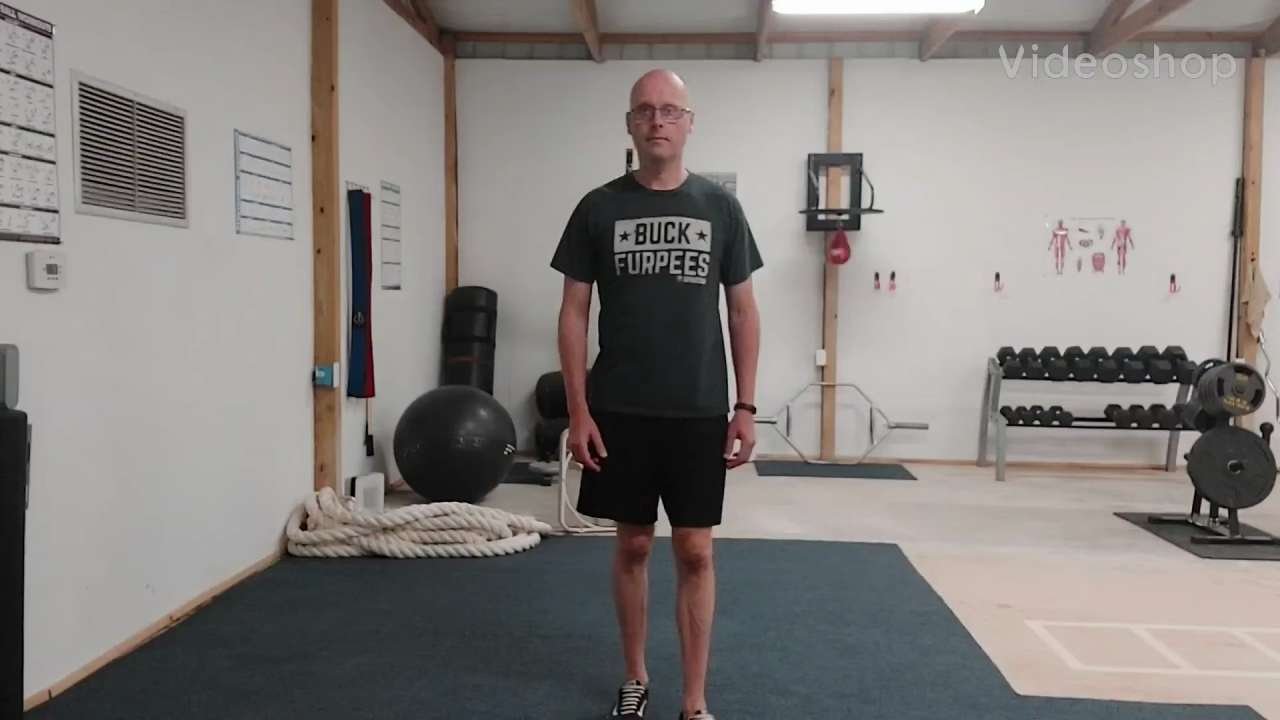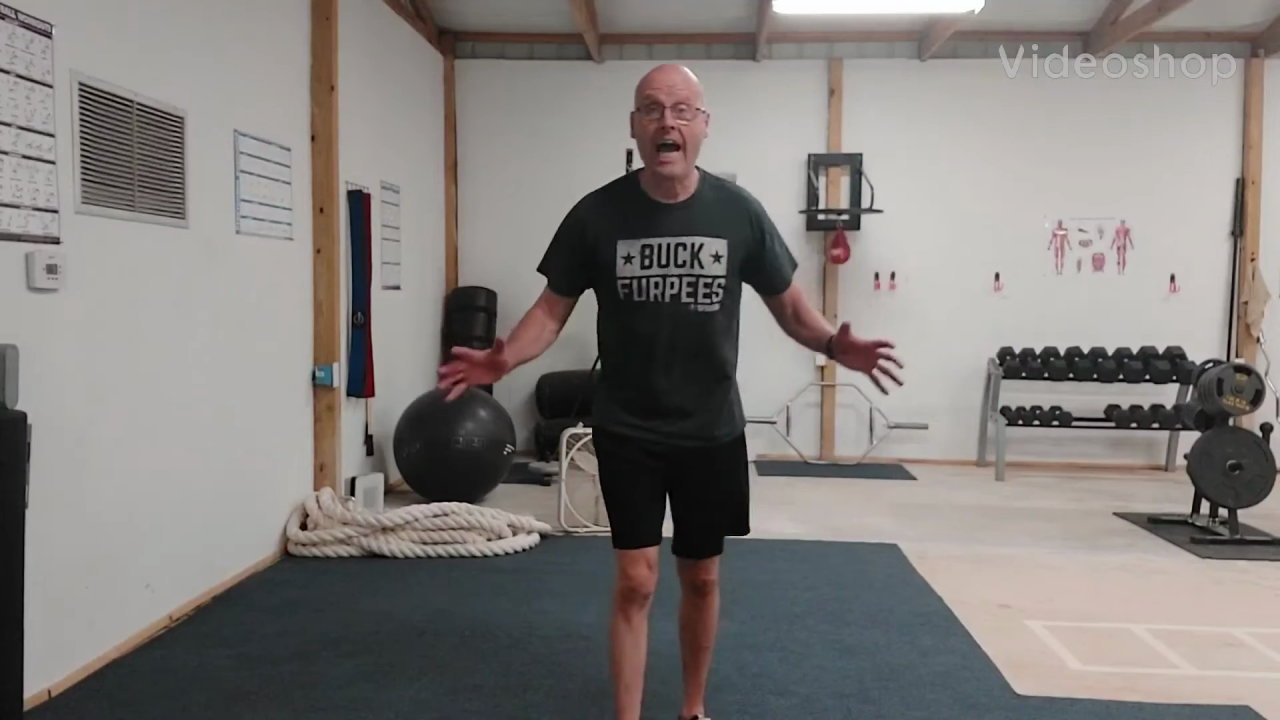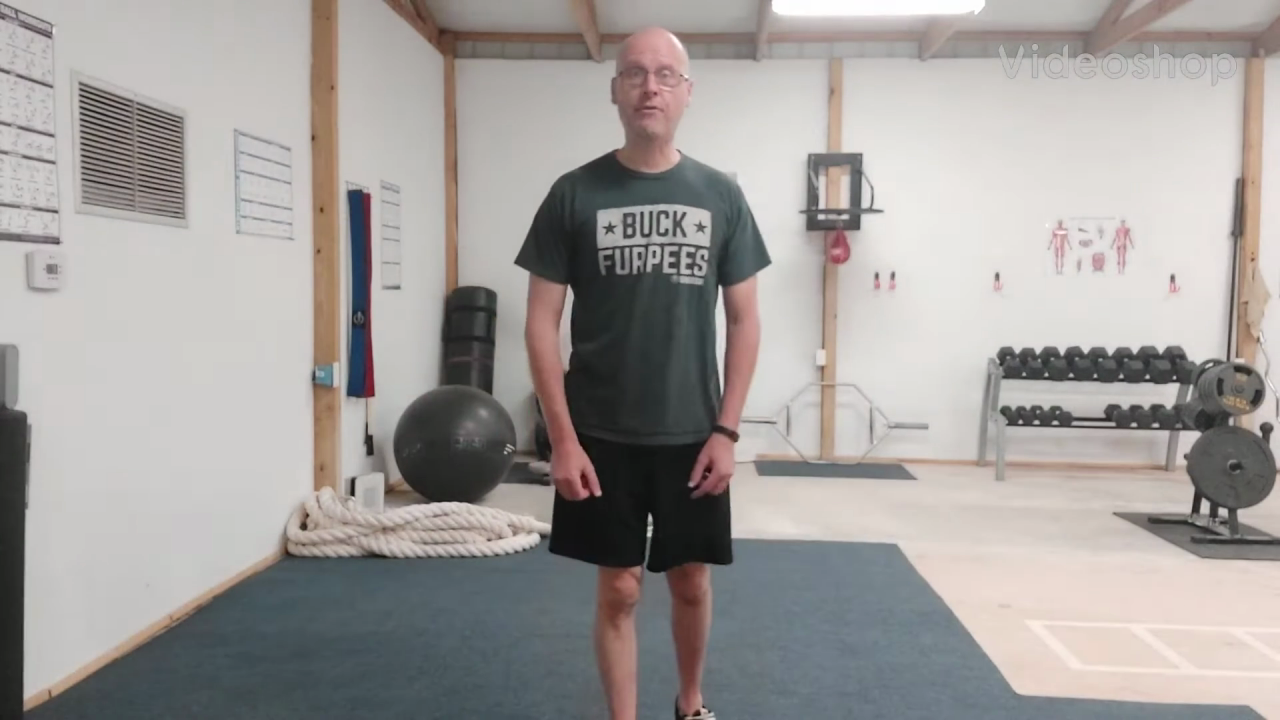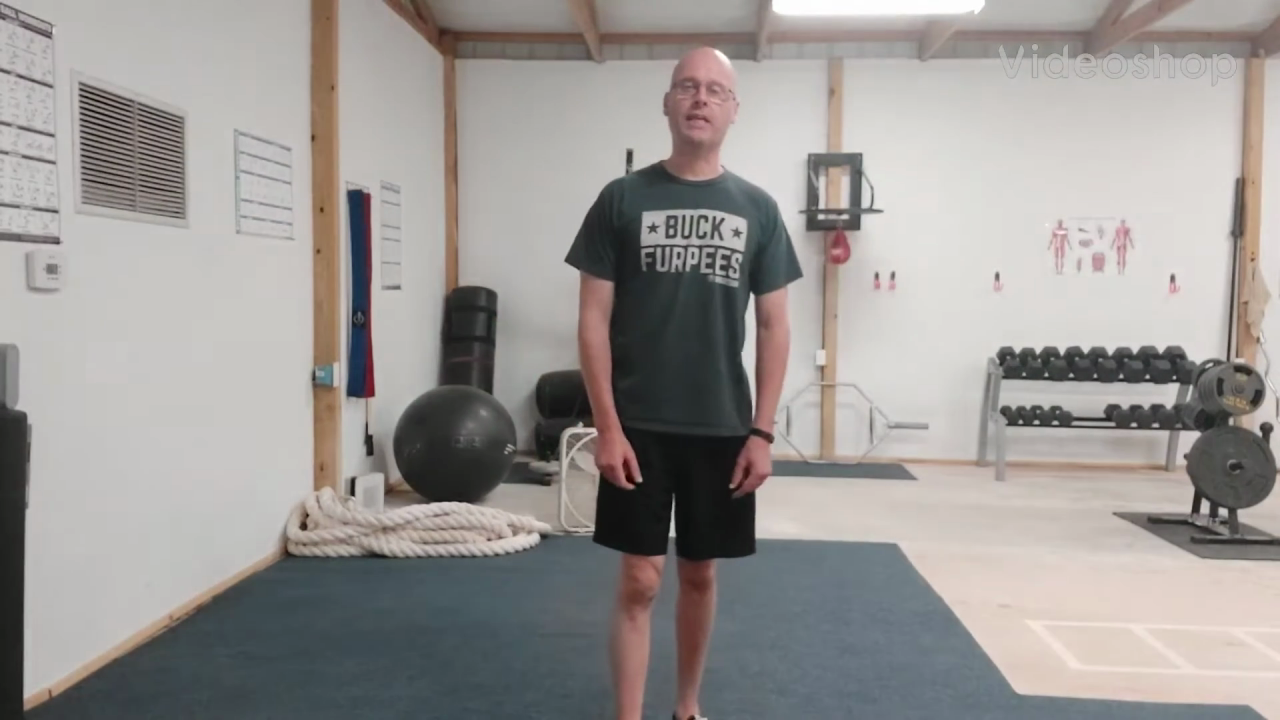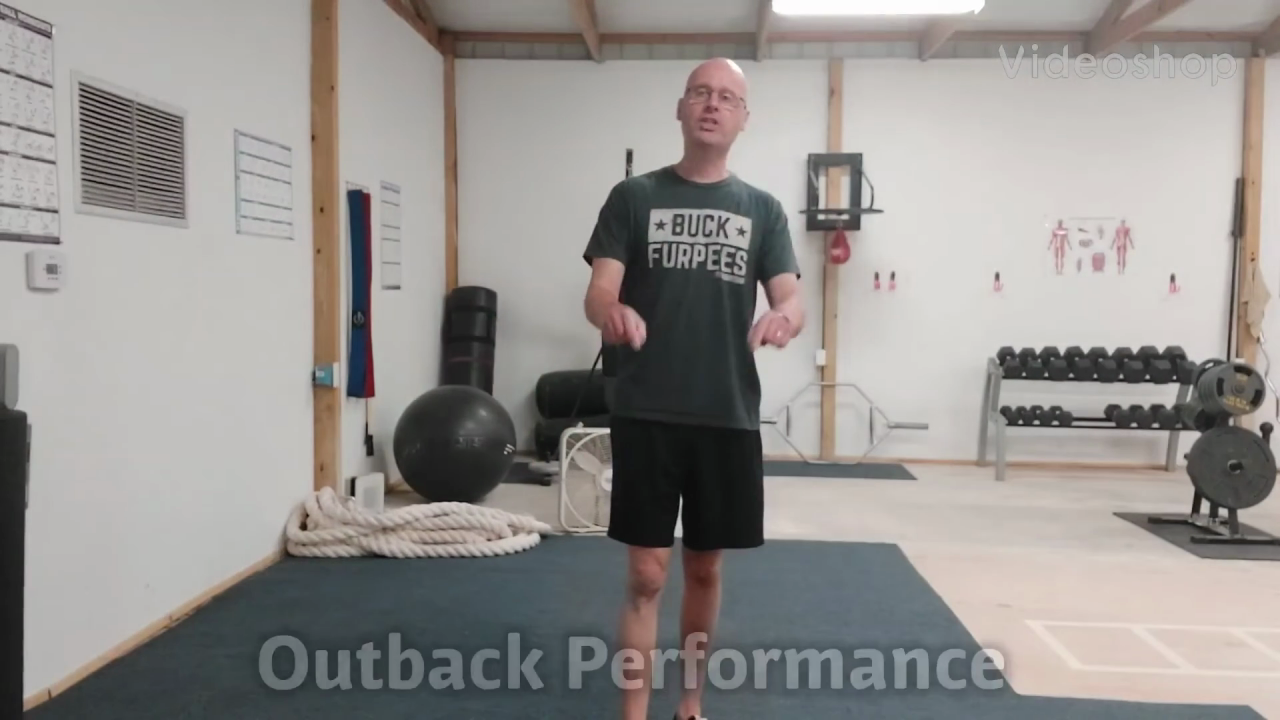
dt=1s
person 1, frame 1
left shoulder: (720, 206)
right shoulder: (598, 208)
left elbow: (743, 310)
right elbow: (574, 312)
left wrist: (745, 405)
right wrist: (578, 409)
left hip: (698, 411)
right hip: (620, 411)
left knee: (695, 553)
right knee: (632, 546)
person 1, frame 2
left shoulder: (740, 212)
right shoulder: (596, 215)
left elbow: (787, 304)
right elbow: (554, 306)
left wrist: (836, 345)
right wrist: (503, 357)
left hip: (712, 430)
right hip: (628, 430)
left knee: (702, 576)
right knee: (635, 581)
person 1, frame 3
left shoulder: (721, 195)
right shoulder: (574, 194)
left elbow: (742, 321)
right elbow: (542, 323)
left wrist: (726, 431)
right wrist: (562, 437)
left hip: (691, 434)
right hip: (604, 436)
left knee: (691, 582)
right knee: (618, 589)
person 1, frame 4
left shoulder: (756, 208)
right shoulder: (622, 199)
left elbow: (773, 325)
right elbow: (594, 318)
left wrist: (762, 431)
right wrist: (607, 426)
left hip: (720, 429)
right hip: (639, 427)
left knee: (699, 574)
right knee: (638, 581)
person 1, frame 5
left shoulder: (762, 210)
right shoulder: (634, 196)
left elbow: (791, 303)
right elbow: (597, 291)
left wrist: (779, 320)
right wrist: (616, 314)
left hip: (727, 420)
right hip: (646, 416)
left knee: (705, 568)
right knee: (645, 574)
